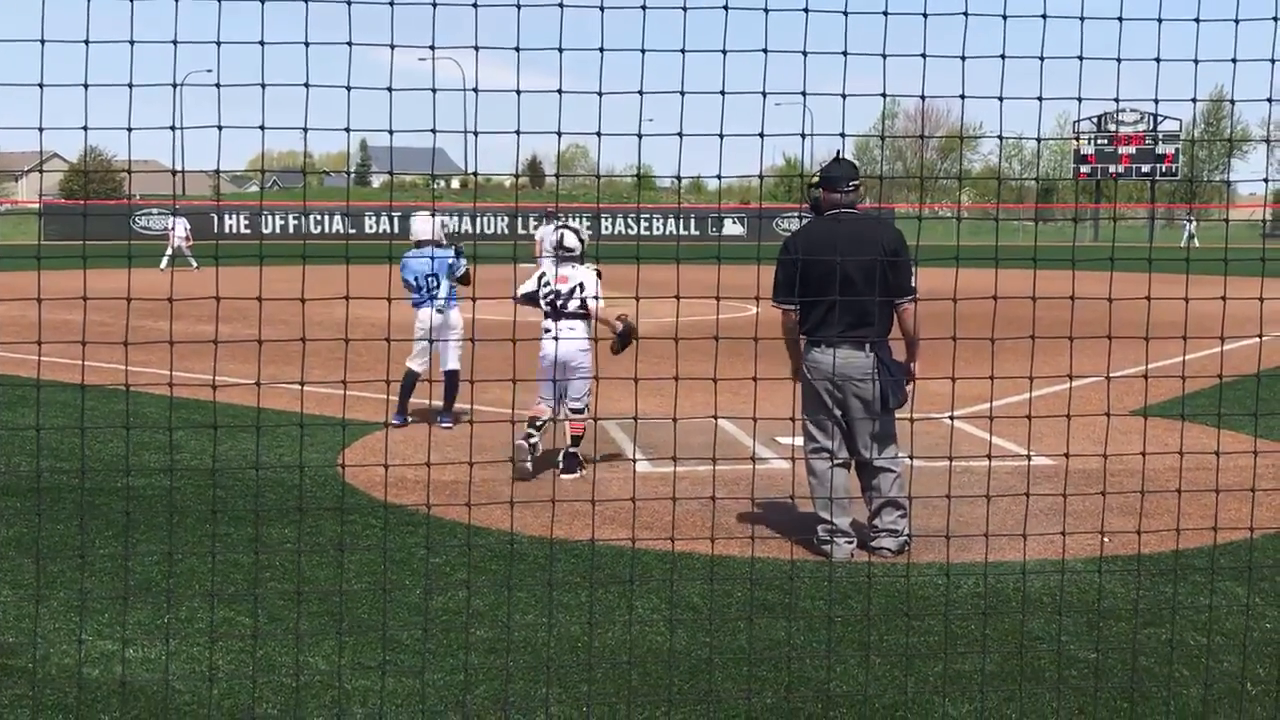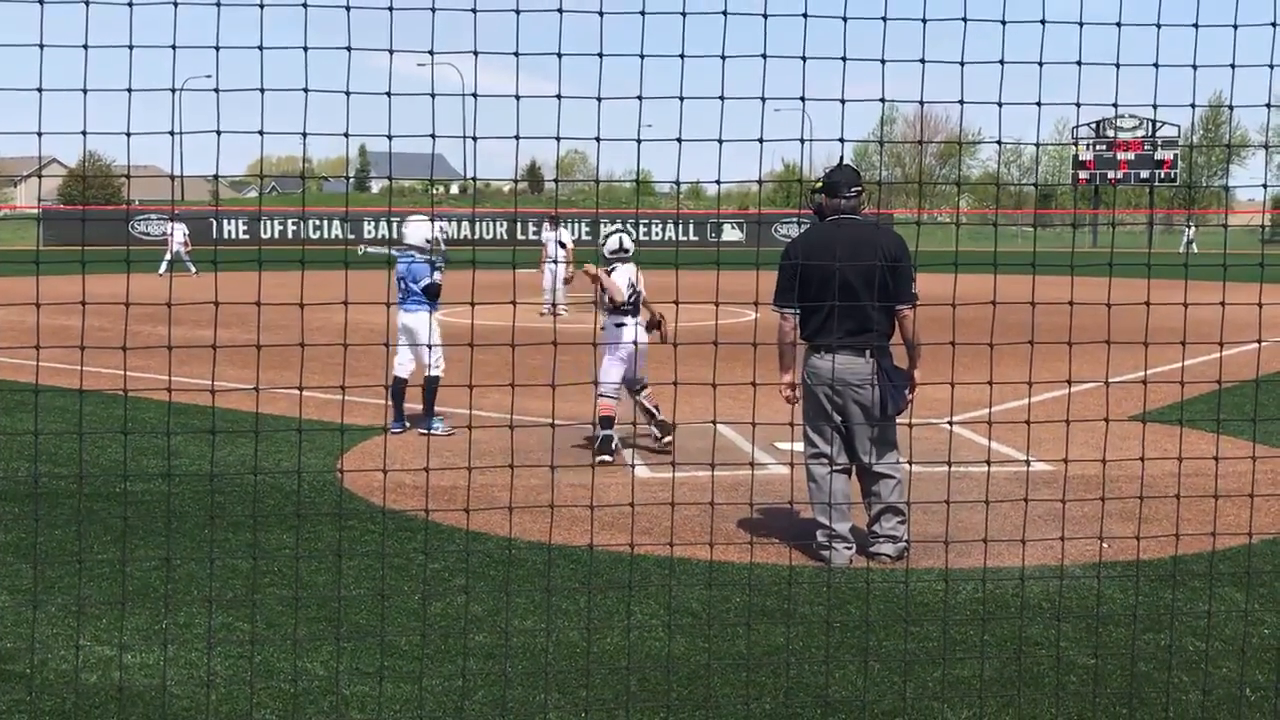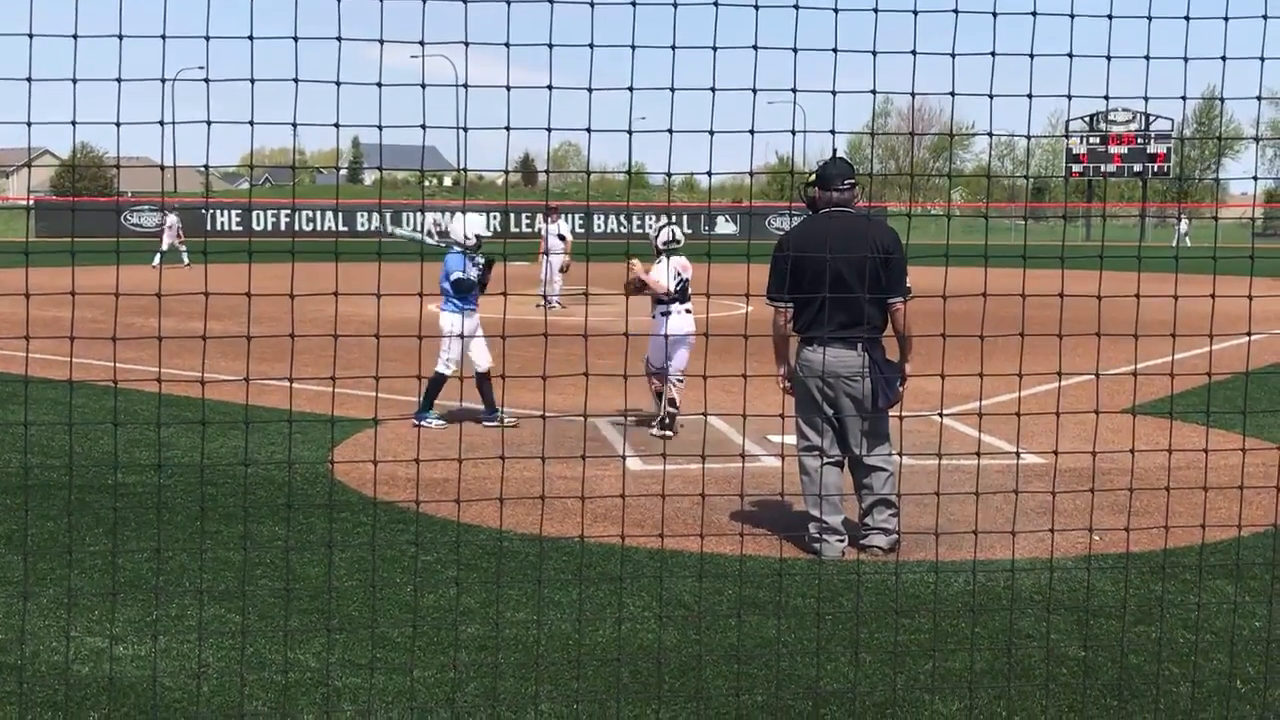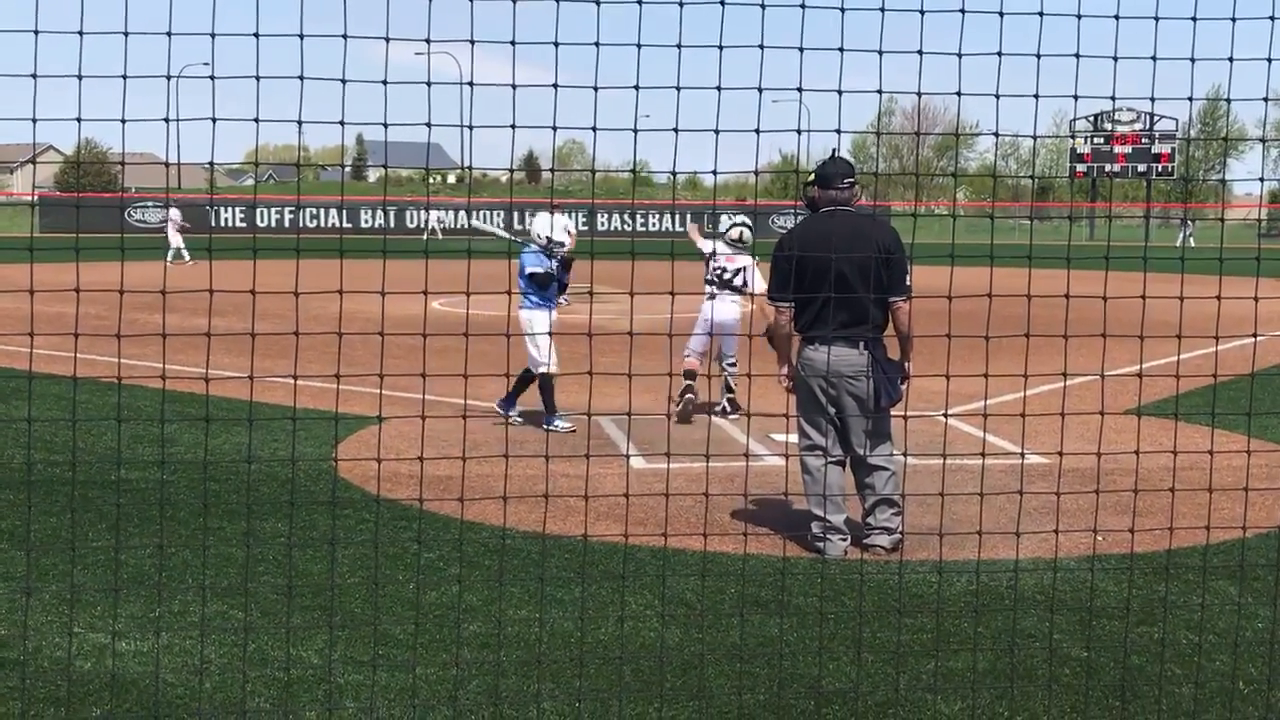
dt=0.7s
person 1, frame 1
left shoulder: (799, 241)
right shoulder: (887, 235)
left elbow: (789, 313)
right elbow: (905, 305)
left wrist: (796, 359)
right wrist: (912, 356)
left hip: (819, 357)
right hip: (870, 357)
left knee: (825, 451)
right knee: (879, 450)
left ankle: (836, 538)
right ankle: (889, 534)
person 1, frame 2
left shoulder: (801, 246)
right shoulder: (888, 241)
left elbow: (788, 318)
right elbow: (905, 312)
left wrist: (787, 370)
right wrist: (914, 363)
left hip: (820, 364)
right hip: (871, 363)
left knee: (825, 458)
right knee: (881, 456)
left ankle: (835, 545)
right ankle: (888, 539)
person 1, frame 3
left shoulder: (793, 239)
right shoulder: (882, 235)
left elbow: (782, 312)
right elbow: (897, 306)
left wrist: (782, 362)
right wrist: (905, 357)
left hip: (812, 356)
right hip: (864, 356)
left knee: (818, 451)
right knee: (873, 448)
left ankle: (827, 537)
right ankle: (880, 532)
person 1, frame 4
left shoulder: (794, 239)
right shoulder: (882, 233)
left elbow: (783, 312)
right elbow: (899, 305)
left wrist: (785, 363)
right wrist: (906, 357)
left hip: (814, 356)
right hip: (866, 356)
left knee: (820, 450)
right knee: (875, 448)
left ankle: (830, 536)
right ankle: (883, 531)
person 2, frame 1
left shoulder: (545, 272)
right shoulder: (587, 274)
left elbow: (520, 297)
right elbow: (597, 311)
right wrist: (616, 325)
left hip: (549, 343)
right hip: (578, 345)
left knee: (545, 400)
right knee: (576, 404)
left ankle: (528, 441)
right ankle: (570, 461)
person 2, frame 2
left shoulder: (617, 272)
right shoulder: (632, 269)
left elbow: (620, 298)
right elbow: (642, 298)
left wrist: (599, 277)
right wrist: (655, 313)
left hip: (618, 338)
right hip: (637, 336)
left knee: (607, 390)
right knee: (637, 385)
left ankle: (606, 444)
right ankle: (661, 427)
person 2, frame 3
left shoulder: (661, 265)
right shoulder: (684, 262)
left elbow: (664, 291)
left wrist: (642, 275)
right wrist: (645, 279)
left hip: (665, 324)
right hip: (687, 323)
left knee: (654, 371)
right knee: (675, 375)
left ankle: (664, 419)
right ankle: (668, 421)
person 2, frame 4
left shoulder: (715, 247)
right shoulder: (749, 261)
left elbow: (695, 237)
right elbow: (757, 296)
left wrist: (693, 230)
right wrist: (771, 320)
left hip: (710, 309)
right hip: (733, 312)
left knee: (693, 352)
right knee: (729, 358)
left ankle: (689, 391)
right ankle: (729, 404)
person 3, frame 1
left shoulder: (407, 259)
right shoulder: (447, 254)
right elbow: (466, 280)
right wrist: (459, 256)
left hip: (425, 314)
right hip: (450, 313)
left knee: (415, 364)
right knee: (452, 365)
left ankle: (400, 413)
right ankle: (447, 415)
person 3, frame 2
left shoulder: (402, 260)
right shoulder: (420, 263)
right elbow: (433, 293)
left wrist: (434, 268)
right wrist: (437, 271)
left hip: (404, 316)
right hip: (422, 317)
left knee: (401, 369)
right knee: (434, 368)
left ankle: (398, 420)
right ankle: (428, 420)
person 3, frame 3
left shoulder: (469, 258)
right shoulder: (454, 258)
left elbow: (479, 288)
right elbow: (464, 288)
left wrist: (486, 269)
right wrist: (477, 268)
left hip: (470, 317)
right hip: (456, 317)
left knee: (483, 363)
right knee: (447, 366)
left ankle: (491, 413)
right ankle: (423, 413)
person 3, frame 4
left shoulder: (548, 256)
right shoulder: (530, 255)
left elbow: (558, 290)
right elbow: (542, 283)
right wrist: (554, 263)
left hip: (546, 314)
right hip: (535, 315)
left knee: (536, 365)
right knee: (546, 365)
left ankle: (507, 403)
right ankle: (551, 417)
